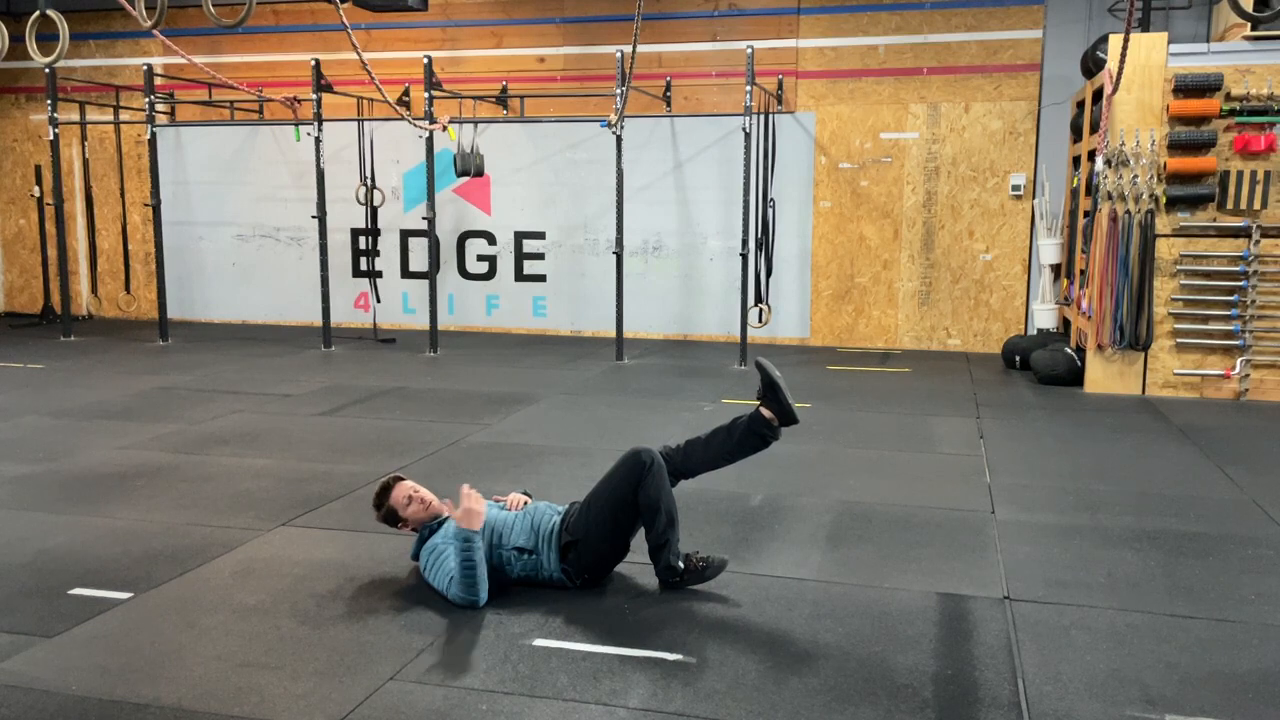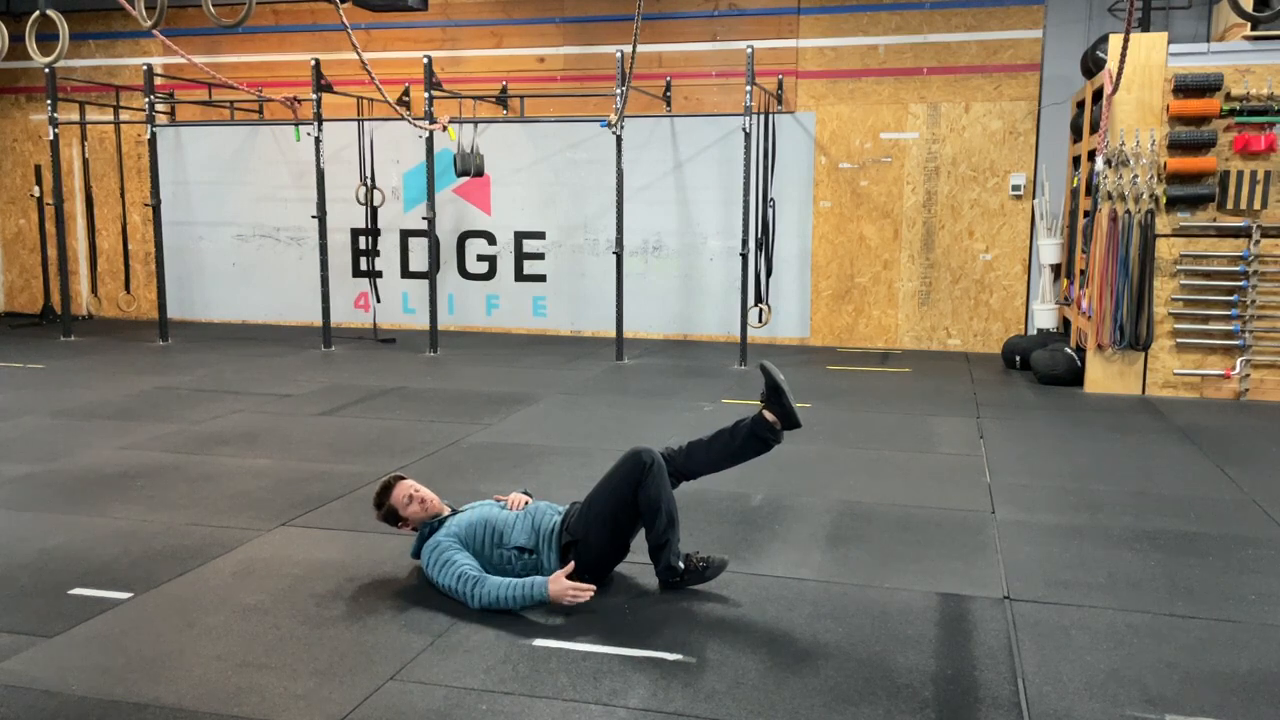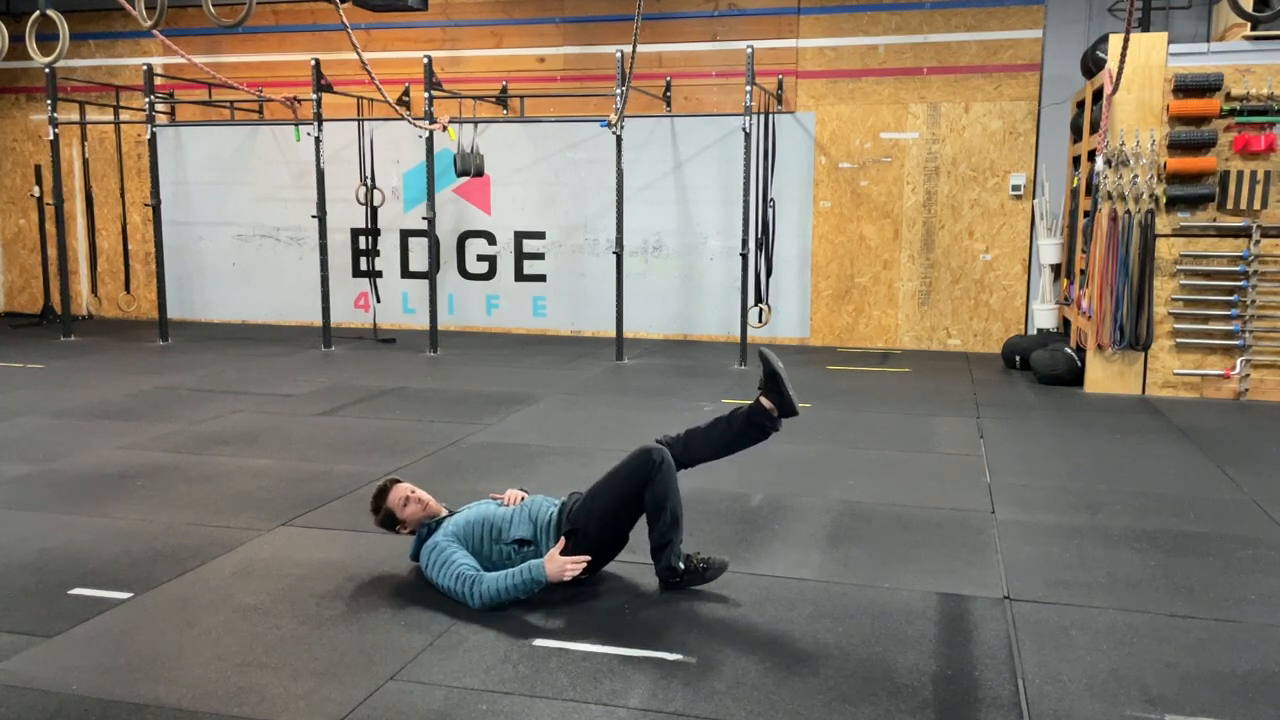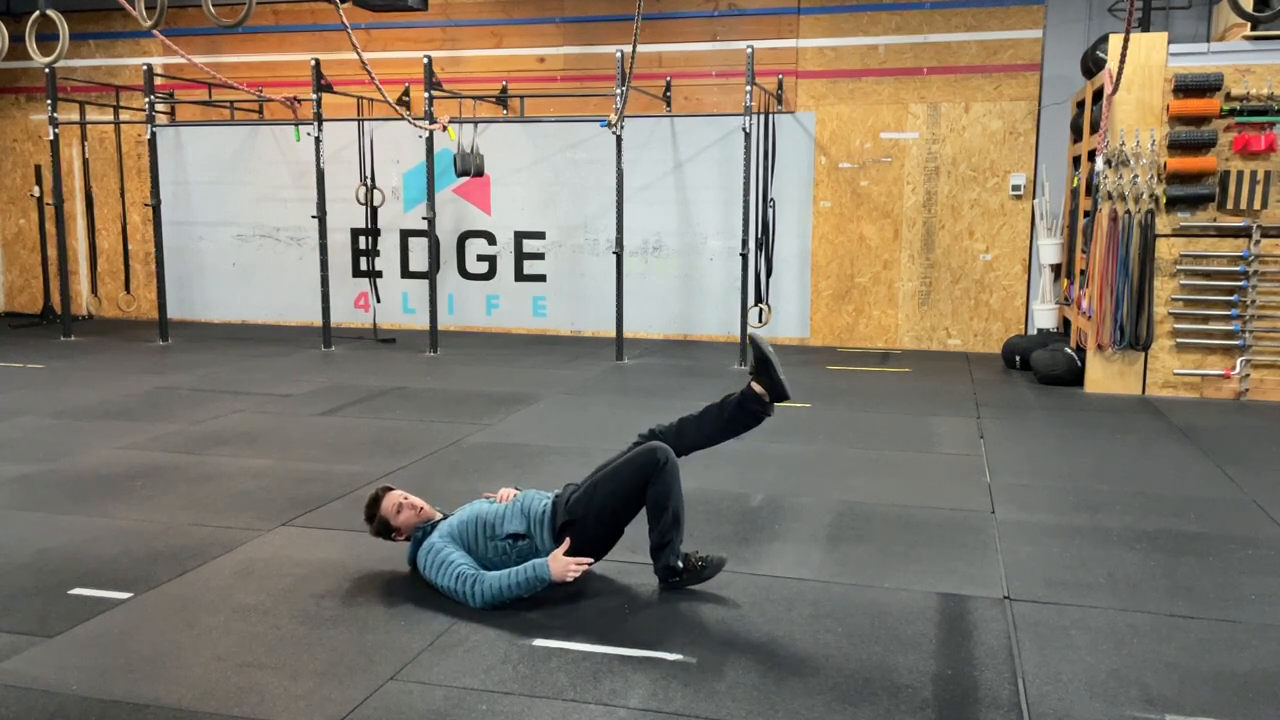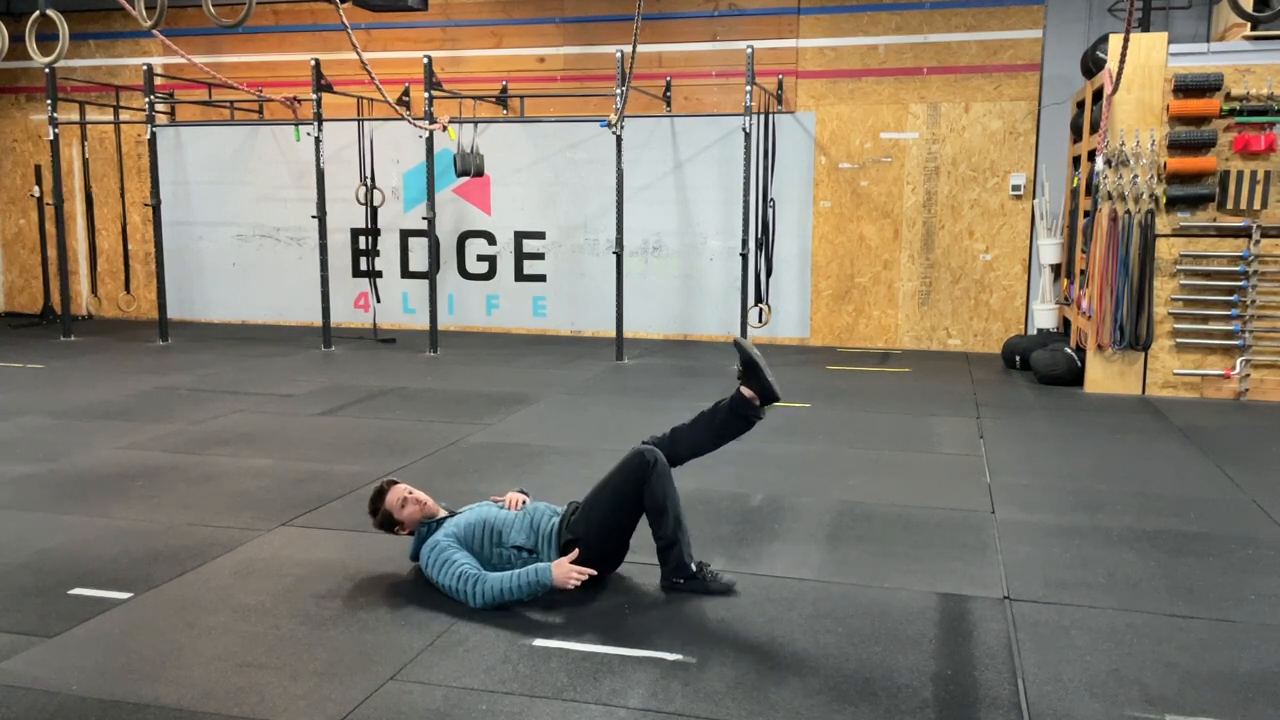
dt=0.5s
person 1, frame 1
left shoulder: (460, 509)
right shoulder: (437, 549)
right elbow: (472, 595)
left wrist: (519, 496)
right wrist: (467, 531)
left hip: (570, 522)
right hip: (577, 556)
left knee: (668, 461)
right knee: (642, 462)
left ankle: (767, 417)
right ankle: (673, 569)
person 1, frame 2
left shoulder: (469, 510)
right shoulder: (438, 549)
right elbow: (477, 590)
left wrist: (521, 496)
right wrist: (543, 588)
left hip: (571, 523)
right hip: (577, 551)
left knee: (669, 462)
right knee: (642, 461)
left ankle: (769, 421)
right ankle: (672, 569)
person 1, frame 3
left shoulder: (463, 514)
right shoulder: (437, 549)
right elbow: (476, 590)
left wrist: (517, 493)
right wrist: (540, 570)
left hip: (571, 514)
right hip: (575, 542)
left knee: (667, 450)
right knee: (652, 460)
left ankle: (766, 409)
right ankle: (672, 568)
person 1, frame 4
left shoulder: (459, 518)
right shoulder: (433, 552)
right elbow: (476, 589)
left wrist: (510, 492)
right wrist: (543, 569)
left hip: (566, 507)
right hip: (570, 533)
left knee: (658, 441)
right knee: (657, 458)
left ankle: (758, 394)
right ankle: (671, 567)
person 1, frame 5
left shoulder: (464, 515)
right shoulder: (437, 550)
right elbow: (478, 589)
left wrist: (516, 494)
right wrist: (546, 574)
left hip: (570, 521)
right hip: (578, 551)
left knee: (655, 450)
right knee: (647, 462)
left ankle: (748, 399)
right ankle: (680, 571)
